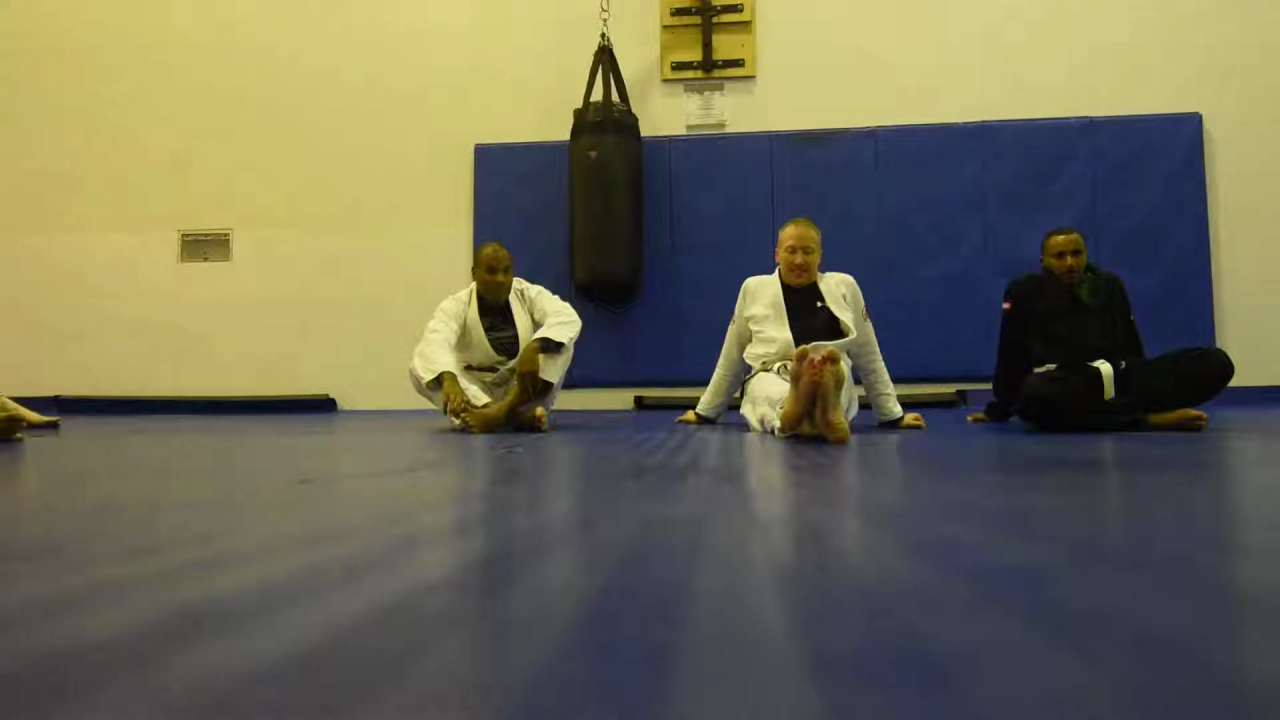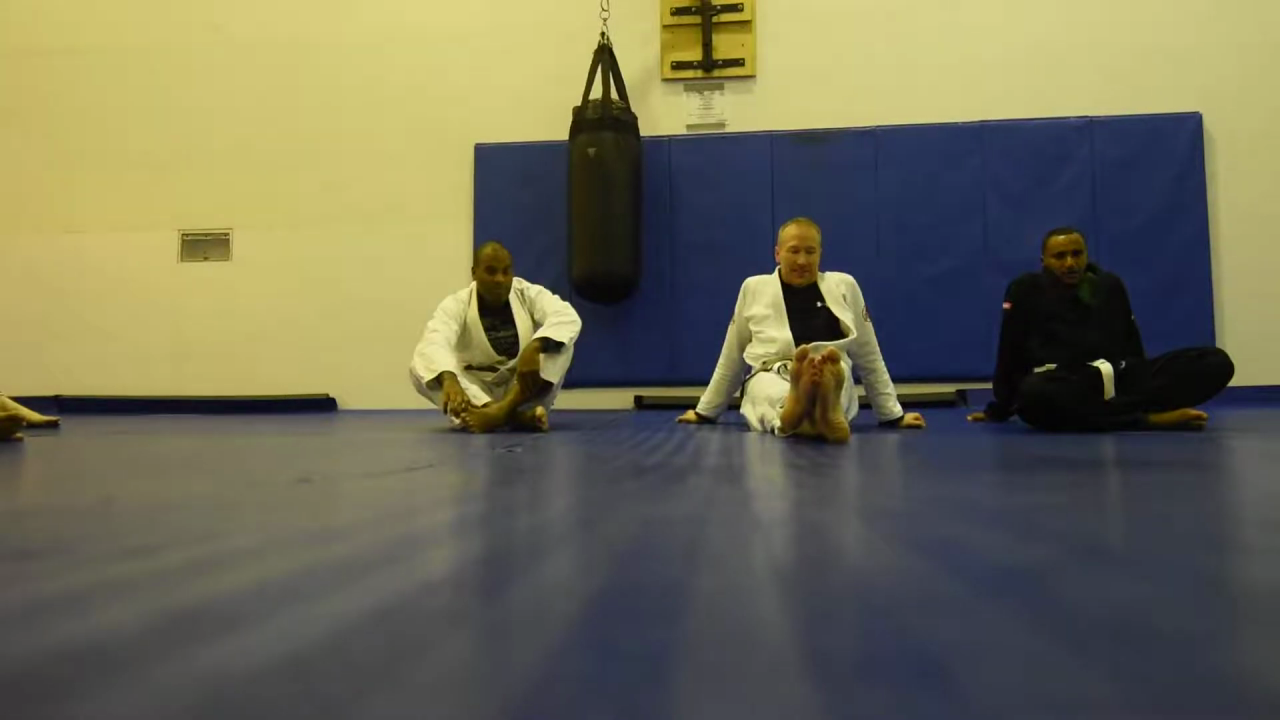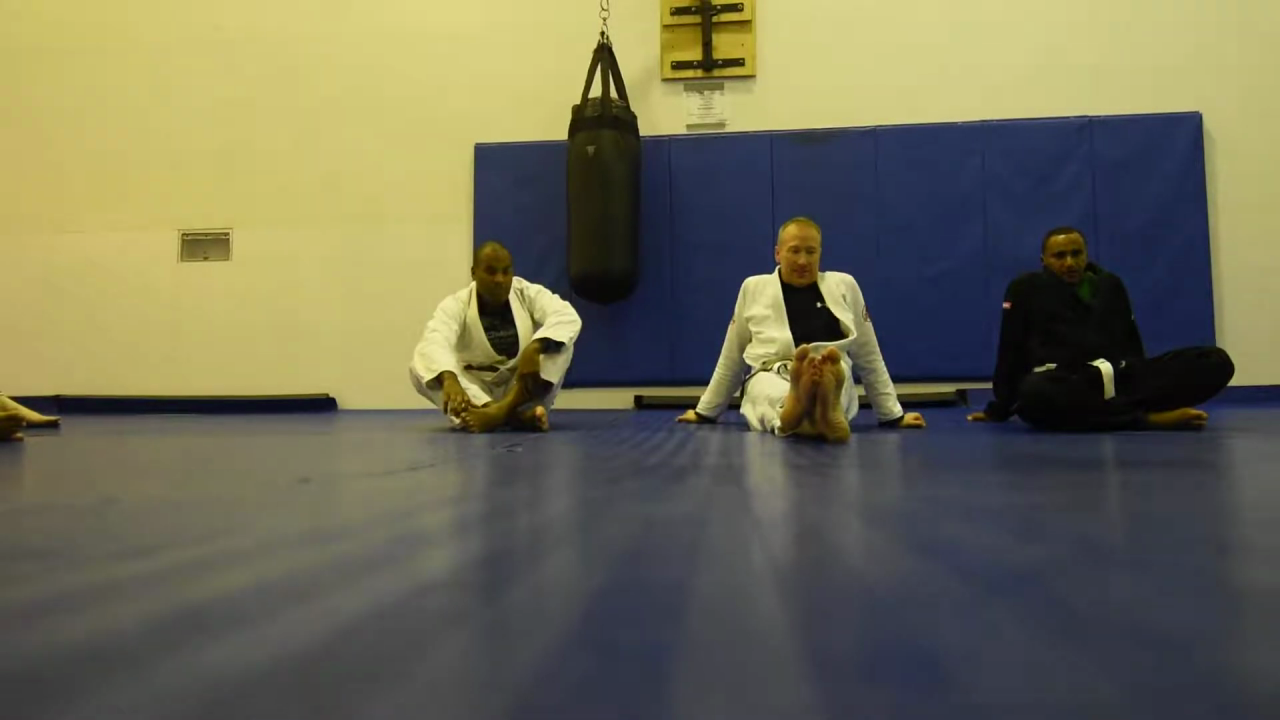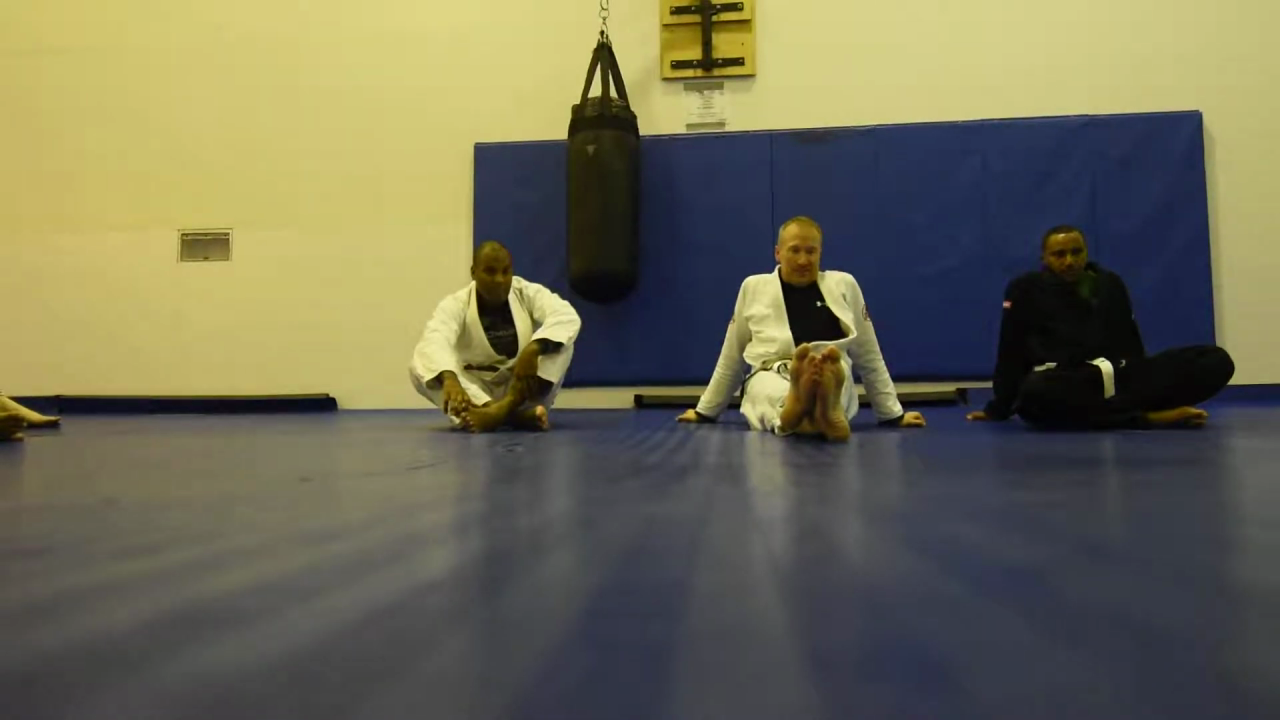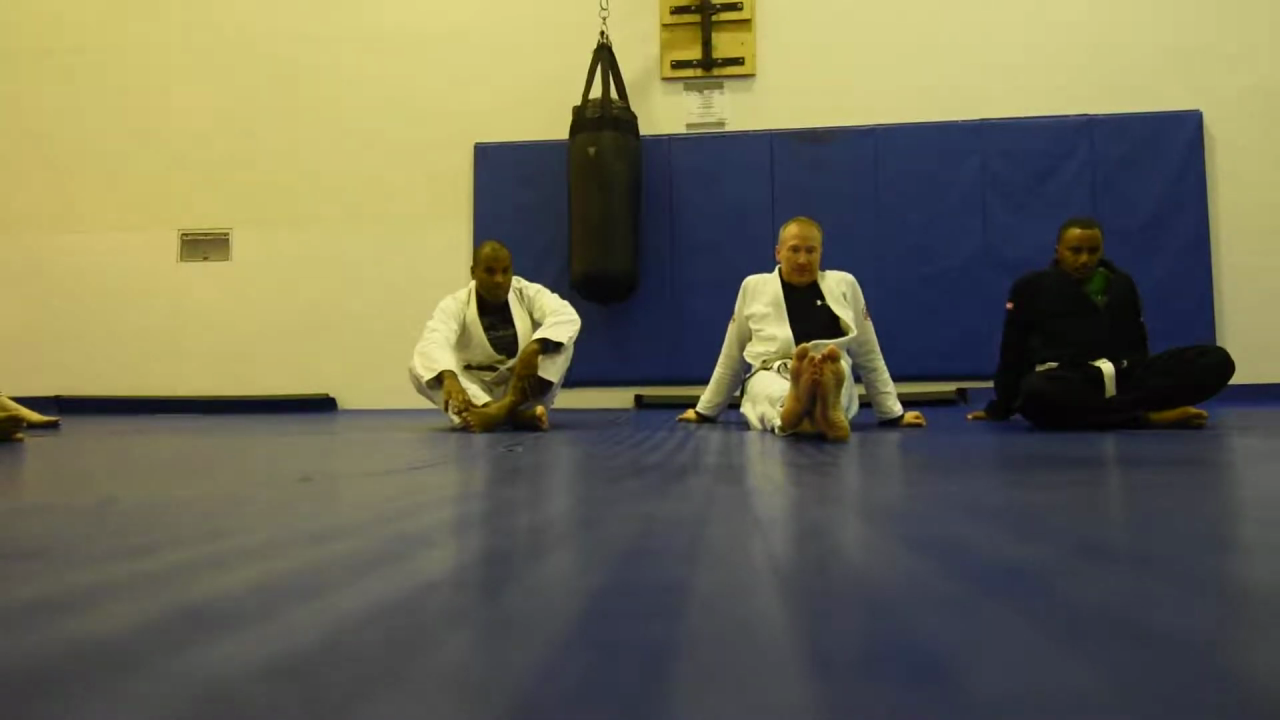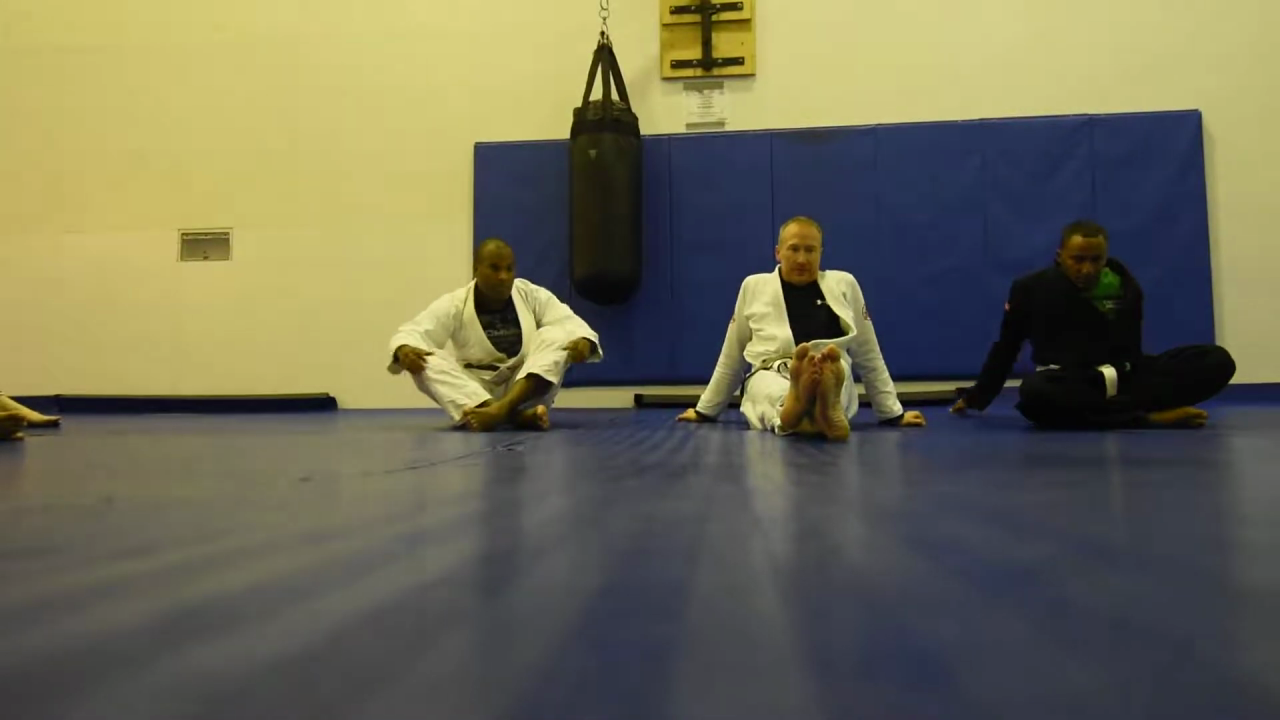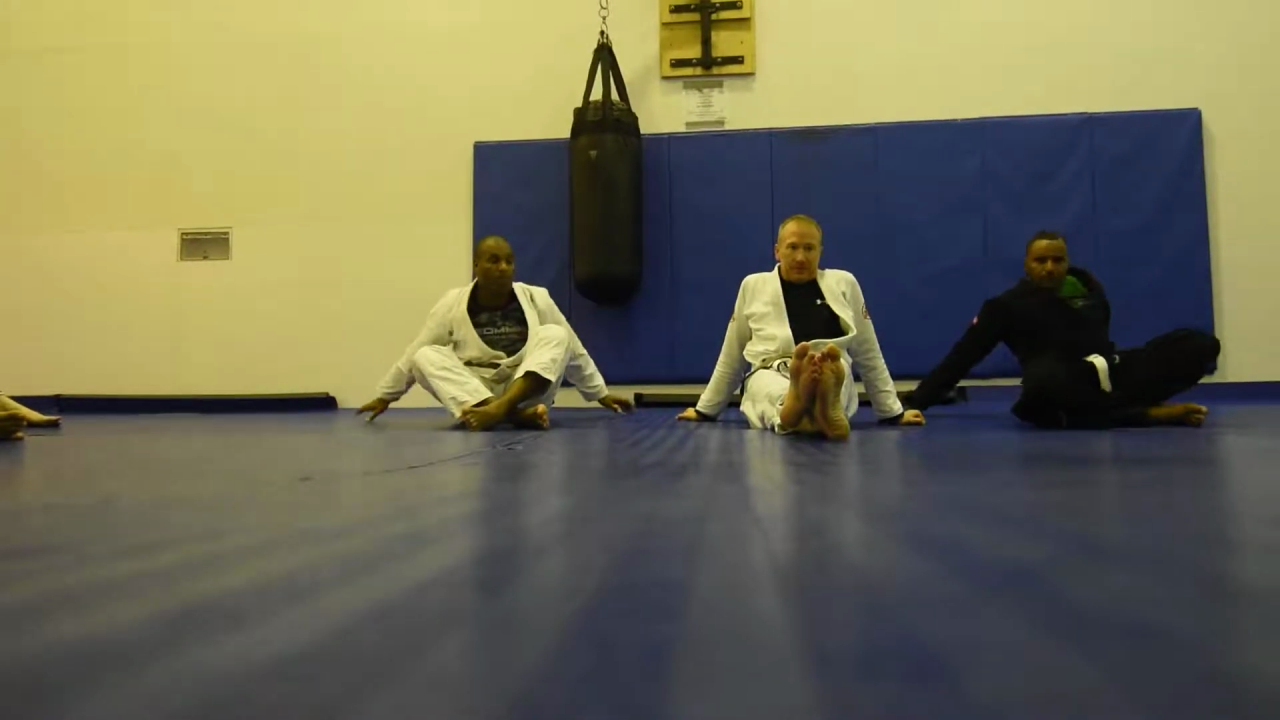
dt=0.3s
person 1, frame 1
left shoulder: (1110, 287)
right shoulder: (1025, 291)
left elbow: (1130, 343)
right elbow: (1011, 353)
right wrist: (999, 409)
left hip: (1121, 380)
right hip: (1063, 388)
left knee: (1216, 363)
right knee: (1033, 395)
left ankle: (1106, 413)
right ankle: (1149, 419)
person 1, frame 2
left shoulder: (1110, 286)
right shoulder: (1026, 291)
left elbow: (1131, 343)
right elbow: (1010, 353)
right wrist: (999, 410)
left hip: (1121, 379)
right hip: (1063, 387)
left knee: (1216, 362)
right knee: (1034, 393)
left ankle: (1113, 411)
right ankle: (1148, 418)
person 1, frame 3
left shoulder: (1110, 286)
right shoulder: (1026, 290)
left elbow: (1131, 342)
right elbow: (1010, 351)
right wrist: (999, 409)
left hip: (1121, 379)
right hip: (1063, 386)
left knee: (1216, 362)
right knee: (1033, 392)
left ankle: (1113, 411)
right ankle: (1148, 418)
person 1, frame 4
left shoulder: (1110, 285)
right shoulder: (1026, 290)
left elbow: (1131, 342)
right elbow: (1011, 351)
right wrist: (999, 408)
left hip: (1121, 378)
right hip: (1064, 385)
left knee: (1216, 361)
right knee: (1034, 392)
left ankle: (1110, 411)
right ankle: (1148, 416)
person 1, frame 5
left shoulder: (1121, 284)
right shoulder: (1031, 288)
left elbow: (1136, 344)
right elbow: (1013, 350)
right wrist: (1000, 408)
left hip: (1123, 378)
right hip: (1068, 385)
left knee: (1217, 361)
right knee: (1036, 392)
left ankle: (1109, 410)
right ankle: (1148, 417)
person 1, frame 6
left shoulder: (1125, 287)
right shoulder: (1031, 290)
left elbow: (1131, 346)
right elbow: (1006, 347)
right wrist: (977, 397)
left hip: (1124, 380)
right hip: (1068, 385)
left knee: (1217, 361)
right knee: (1036, 393)
left ankle: (1111, 411)
right ankle: (1148, 416)
person 1, frame 7
left shoulder: (1089, 288)
right shoulder: (1006, 306)
right elbow: (962, 356)
right wrist: (918, 402)
left hip: (1111, 376)
right hip: (1064, 389)
left knee: (1200, 344)
right knee: (1041, 379)
right ankle: (1146, 414)
person 2, frame 1
left shoulder: (843, 287)
right shoulder: (754, 289)
left elbow: (868, 358)
right elbow: (731, 360)
left wrist: (893, 416)
right wrist: (705, 412)
right knee: (770, 390)
left ankle: (822, 413)
person 2, frame 2
left shoulder: (844, 286)
right shoulder: (754, 289)
left elbow: (869, 358)
right elbow: (731, 360)
left wrist: (893, 415)
right wrist: (705, 412)
right knee: (778, 399)
left ankle: (822, 413)
right ankle: (806, 409)
person 2, frame 3
left shoulder: (844, 286)
right shoulder: (754, 289)
left elbow: (868, 358)
right elbow: (731, 360)
left wrist: (894, 415)
right wrist: (705, 412)
right knee: (766, 387)
left ankle: (822, 412)
right ankle: (806, 411)
person 2, frame 4
left shoulder: (844, 286)
right shoulder: (753, 288)
left elbow: (869, 358)
right elbow: (731, 359)
left wrist: (893, 414)
right wrist: (705, 411)
left knee: (829, 373)
right knee: (770, 390)
left ankle: (821, 412)
right ankle: (808, 411)
person 2, frame 5
left shoulder: (843, 285)
right shoulder: (753, 288)
left elbow: (869, 357)
right elbow: (731, 359)
left wrist: (893, 413)
right wrist: (705, 411)
right knee: (772, 392)
left ankle: (824, 409)
person 2, frame 6
left shoulder: (843, 285)
right shoulder: (754, 287)
left elbow: (868, 356)
right elbow: (731, 358)
left wrist: (893, 413)
right wrist: (705, 410)
left knee: (830, 369)
right knee: (777, 395)
left ankle: (825, 409)
right ankle: (806, 411)
person 2, frame 7
left shoulder: (843, 284)
right shoulder: (753, 287)
left elbow: (868, 355)
right elbow: (731, 358)
left wrist: (893, 412)
right wrist: (704, 409)
right knee: (768, 387)
left ankle: (825, 407)
person 3, frame 1
left shoulder: (530, 295)
right shoulder: (456, 306)
left elbow: (568, 319)
right elbow: (433, 345)
left wrist: (533, 349)
right wrist: (449, 380)
left hip: (524, 388)
right hip: (477, 393)
left knee: (560, 343)
right knee: (421, 367)
left ankle: (502, 410)
person 3, frame 2
left shoulder: (530, 294)
right shoulder: (456, 305)
left elbow: (568, 319)
right elbow: (433, 345)
left wrist: (534, 348)
right wrist: (449, 380)
left hip: (524, 386)
right hip: (476, 391)
left knee: (560, 344)
right knee: (421, 366)
left ankle: (503, 410)
person 3, frame 3
left shoulder: (530, 294)
right shoulder: (455, 305)
left elbow: (568, 318)
right elbow: (432, 344)
left wrist: (534, 349)
right wrist: (449, 379)
left hip: (523, 387)
right hip: (476, 391)
left knee: (560, 343)
right knee: (421, 366)
left ankle: (502, 410)
right ankle: (514, 415)
person 3, frame 4
left shoulder: (529, 294)
right shoulder: (455, 305)
left elbow: (567, 318)
right elbow: (432, 345)
left wrist: (533, 350)
right wrist: (449, 379)
left hip: (524, 389)
right hip: (476, 392)
left knee: (560, 342)
right knee: (421, 365)
left ankle: (503, 409)
right ankle: (515, 415)
person 3, frame 5
left shoulder: (529, 294)
right shoulder: (455, 305)
left elbow: (566, 318)
right elbow: (432, 344)
left wrist: (533, 350)
right wrist: (450, 378)
left hip: (524, 390)
right hip: (476, 391)
left knee: (558, 343)
right knee: (421, 366)
left ankle: (501, 410)
right ankle: (516, 415)
person 3, frame 6
left shoulder: (533, 297)
right shoulder: (454, 304)
left elbow: (574, 327)
right elbow: (409, 333)
left wrist: (584, 342)
right wrist: (404, 350)
left hip: (527, 391)
right hip: (473, 391)
left knee: (559, 337)
right knee: (420, 366)
left ankle: (501, 410)
right ankle: (516, 415)
person 3, frame 7
left shoulder: (536, 298)
right shoulder: (453, 304)
left elbow: (569, 347)
right elbow: (417, 348)
left wrist: (599, 391)
right wrist: (387, 394)
left hip: (526, 391)
right hip: (474, 392)
left knee: (555, 335)
right knee: (424, 357)
left ankle: (499, 410)
right ankle: (515, 415)
